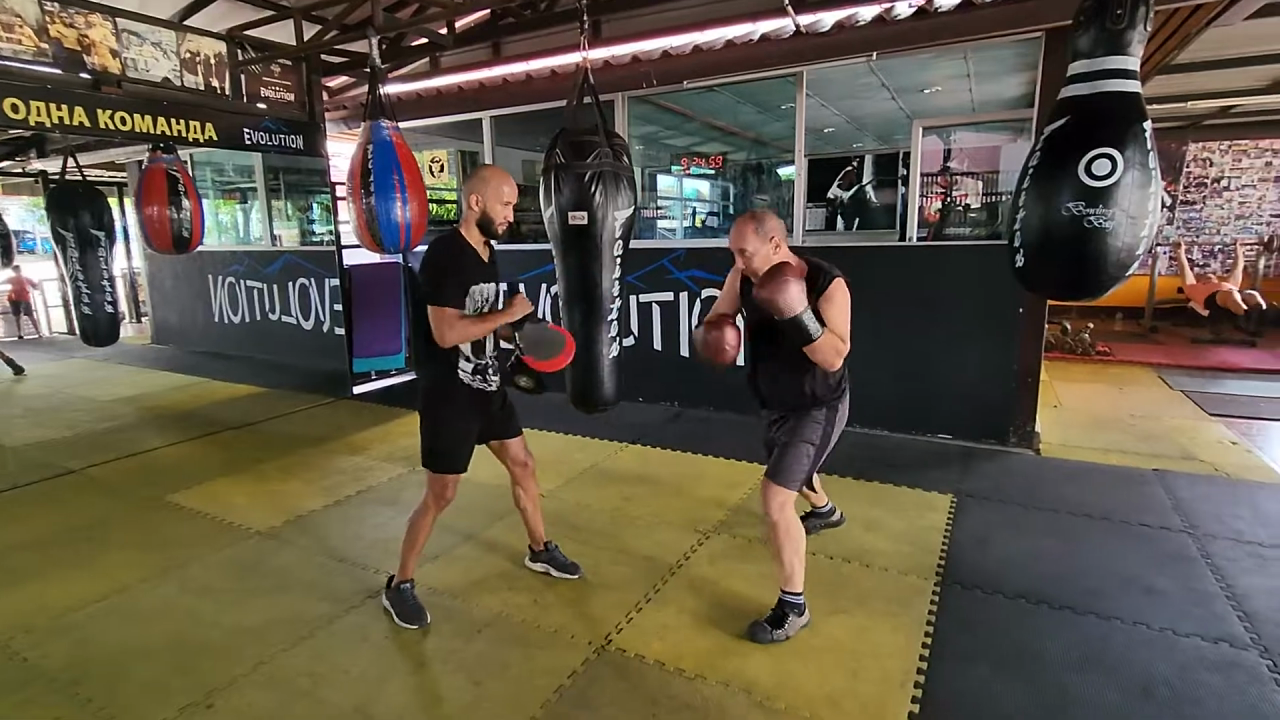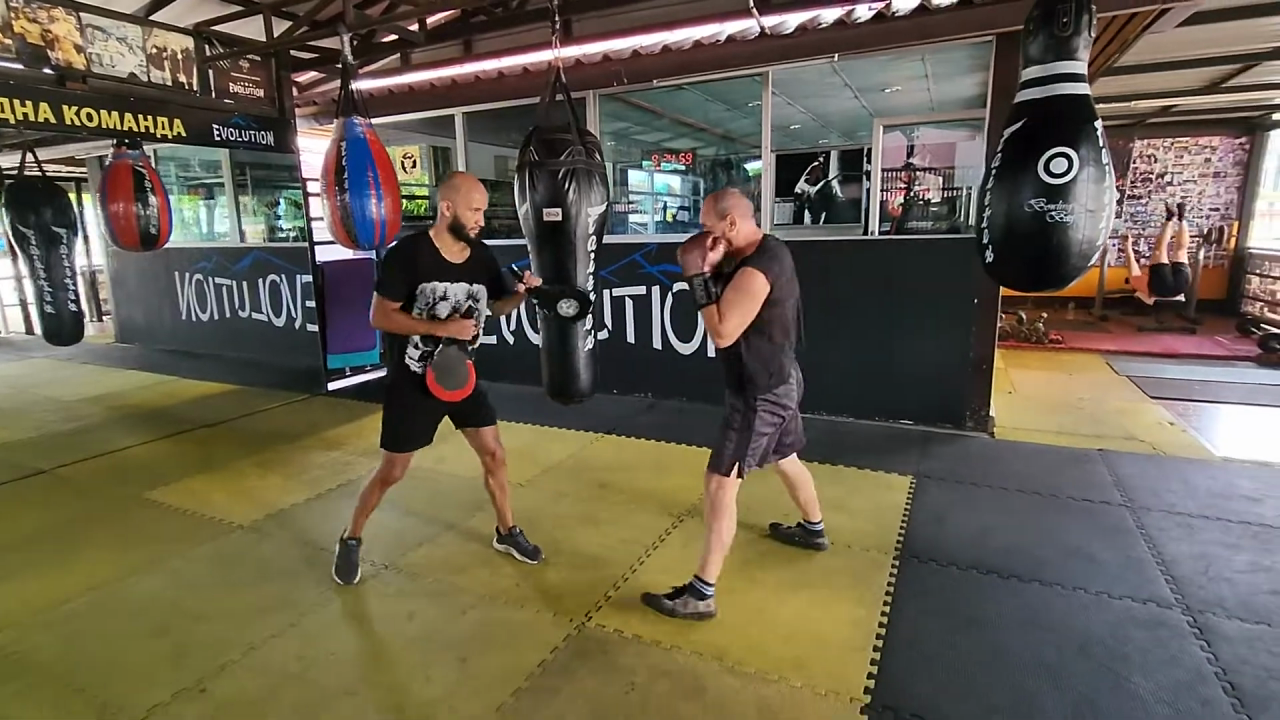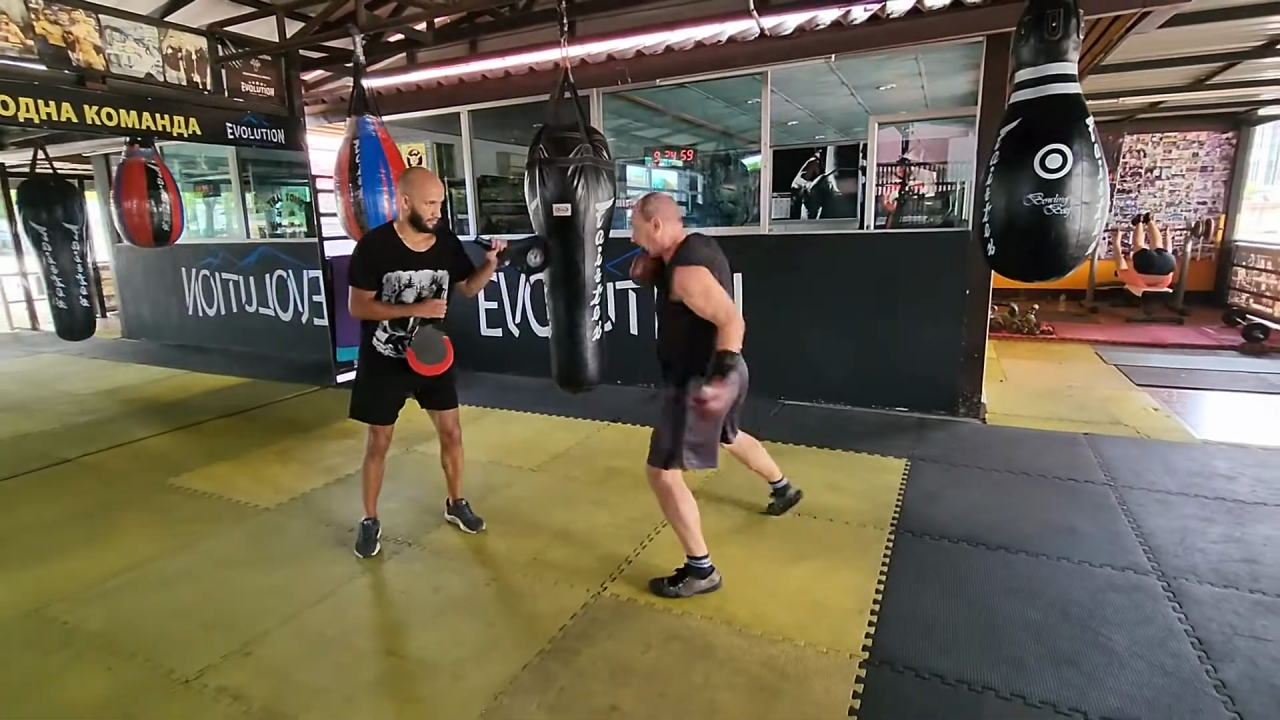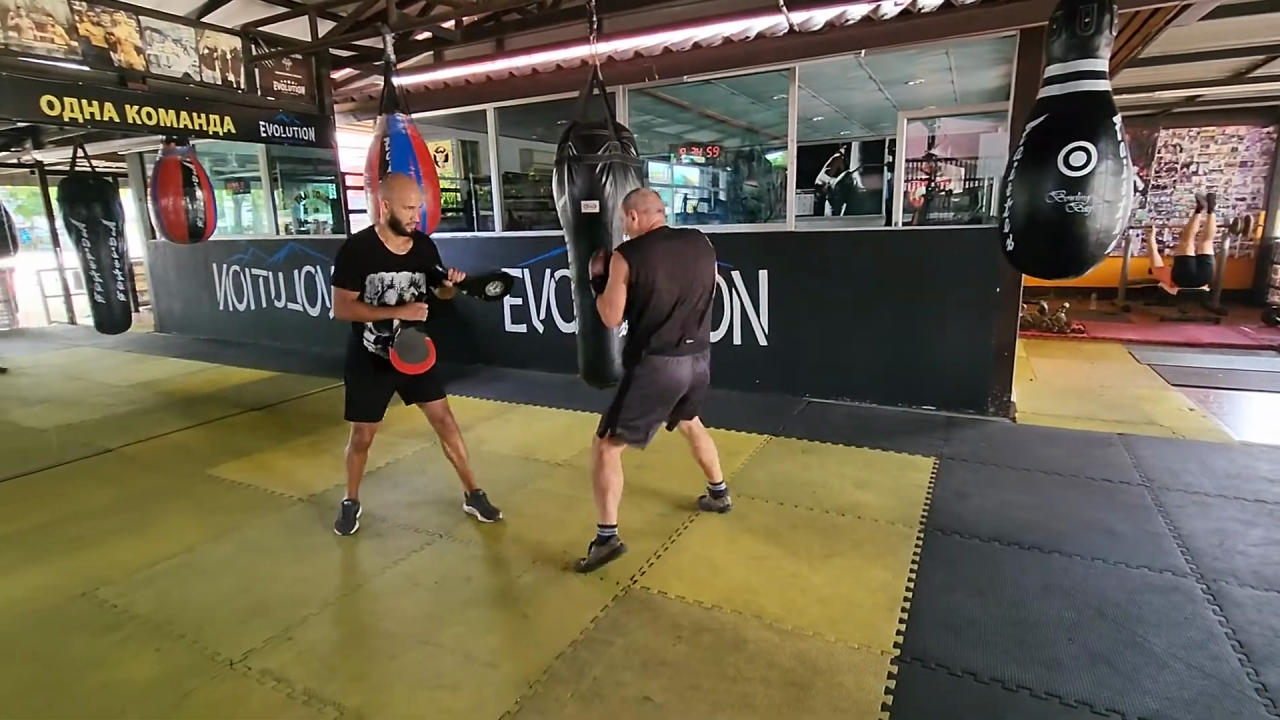
dt=0.5s
person 1, frame 1
left shoulder: (829, 284)
right shoulder: (744, 277)
left elbow: (834, 358)
right elbow: (715, 319)
left wrist: (797, 315)
left hip: (819, 407)
right hip: (775, 403)
left knee: (775, 501)
right knee: (792, 467)
left ankle: (793, 607)
right ankle: (825, 510)
person 1, frame 2
left shoulder: (756, 271)
right shoulder: (769, 248)
left elbow: (720, 334)
right elbow: (731, 303)
left wrist: (700, 280)
right wrist: (713, 273)
left hip: (760, 393)
right hip: (781, 379)
left knee: (719, 485)
right knee: (784, 457)
left ankle: (700, 593)
right ankle: (813, 529)
person 1, frame 3
left shoulder: (687, 268)
right shoulder: (699, 246)
left elbow: (731, 322)
left wrist: (717, 380)
right wrist: (650, 271)
left hip: (700, 385)
right hip: (724, 373)
left knee: (662, 472)
right knee: (729, 436)
left ankle: (701, 569)
right ankle: (783, 488)
person 1, frame 4
left shoulder: (628, 255)
right shoulder: (699, 242)
left elbow: (611, 318)
left wrist: (597, 280)
left hip: (655, 366)
right hip: (698, 358)
left knee: (607, 447)
right knee: (691, 422)
left ankle: (608, 537)
right ankle: (719, 493)
person 2, frame 1
left shoulder: (485, 251)
right shoulder: (445, 255)
right elbow: (446, 333)
left wrist: (511, 337)
right wrist: (509, 313)
left hip: (488, 386)
right hip: (450, 393)
left knee: (523, 466)
right knee: (441, 494)
left ankle: (540, 549)
right ankle: (400, 585)
person 2, frame 2
left shoulder: (482, 255)
right shoulder: (406, 254)
left elbow: (496, 304)
right elbow: (382, 316)
left wrist: (521, 292)
right wrist: (442, 327)
right hip: (413, 378)
left knee: (493, 454)
right knee: (393, 470)
left ankle: (507, 531)
right ankle: (351, 540)
person 2, frame 3
left shoulder: (447, 241)
right shoulder: (373, 246)
left elbow: (468, 287)
right elbow: (358, 306)
left wrist: (491, 264)
right wrist: (414, 309)
right hip: (384, 360)
left knee: (451, 433)
right knee: (378, 443)
left ankle: (456, 503)
right ankle: (370, 521)
person 2, frame 4
left shoulder: (425, 246)
right shoulder: (356, 250)
left elbow: (439, 294)
right elbow: (342, 308)
left wrist: (452, 285)
right wrist: (395, 312)
right hip: (371, 358)
left knee: (445, 423)
right knee: (362, 435)
left ankle: (473, 493)
right ankle: (351, 502)
